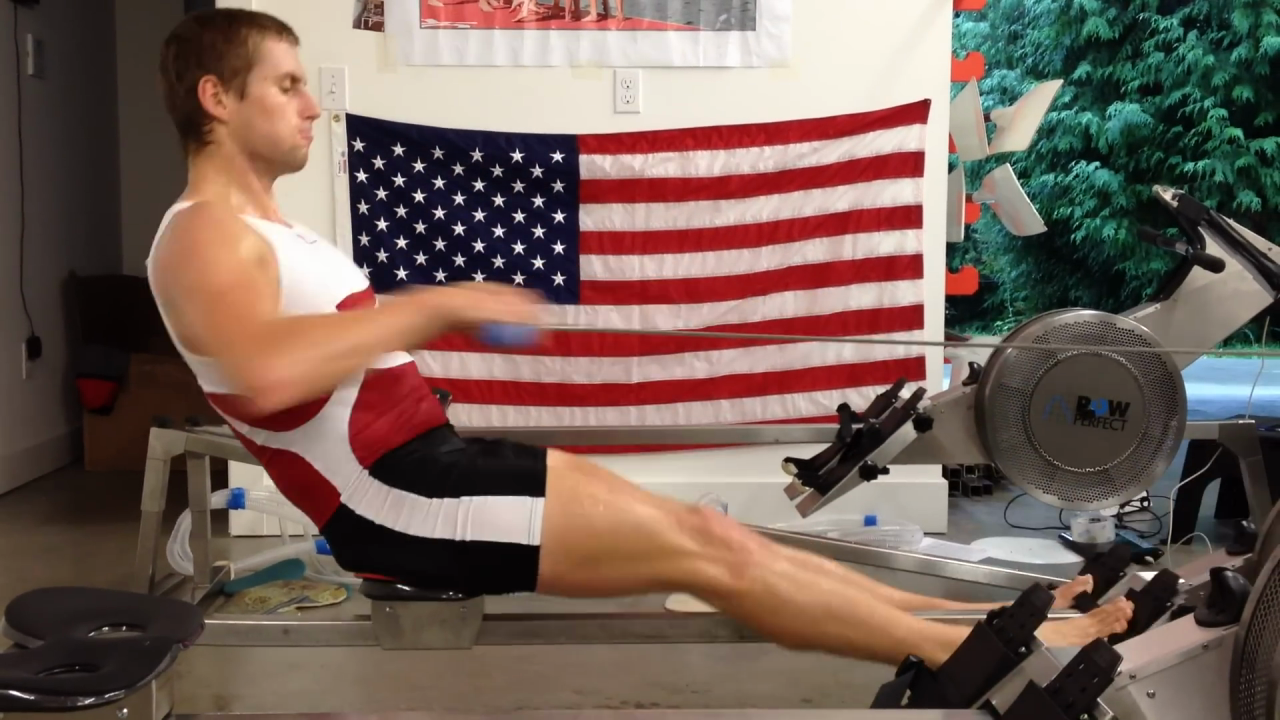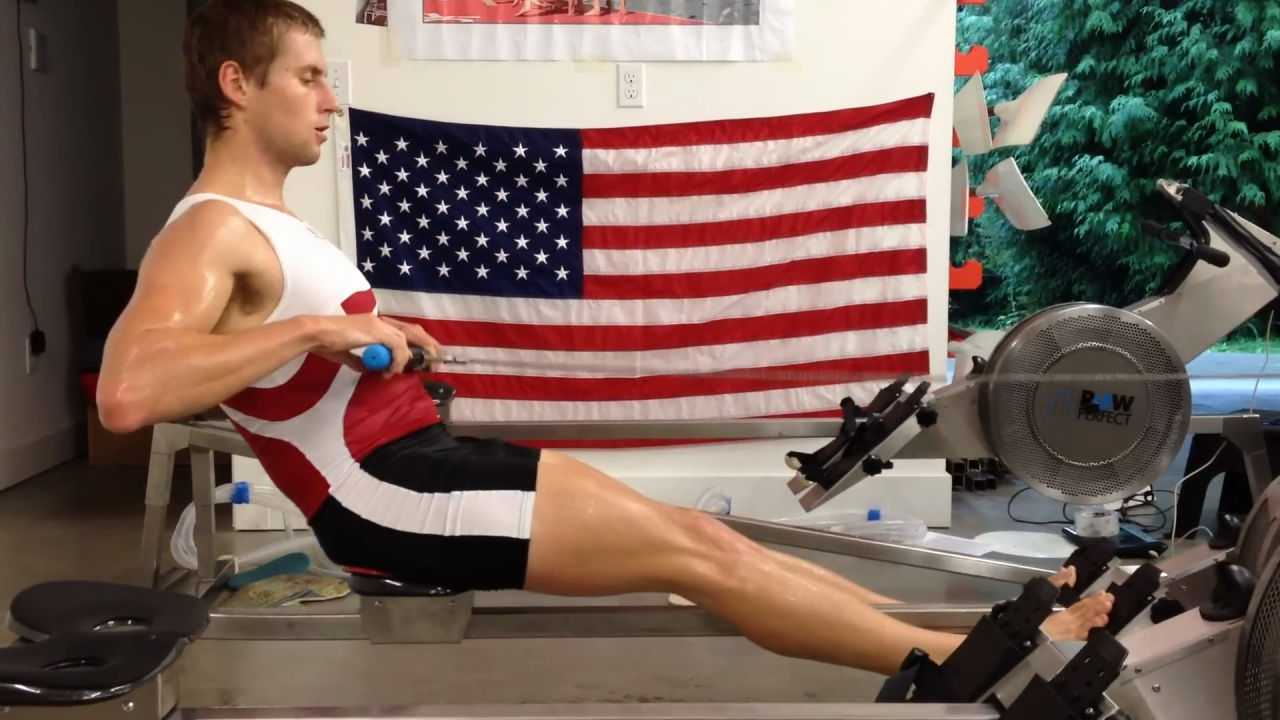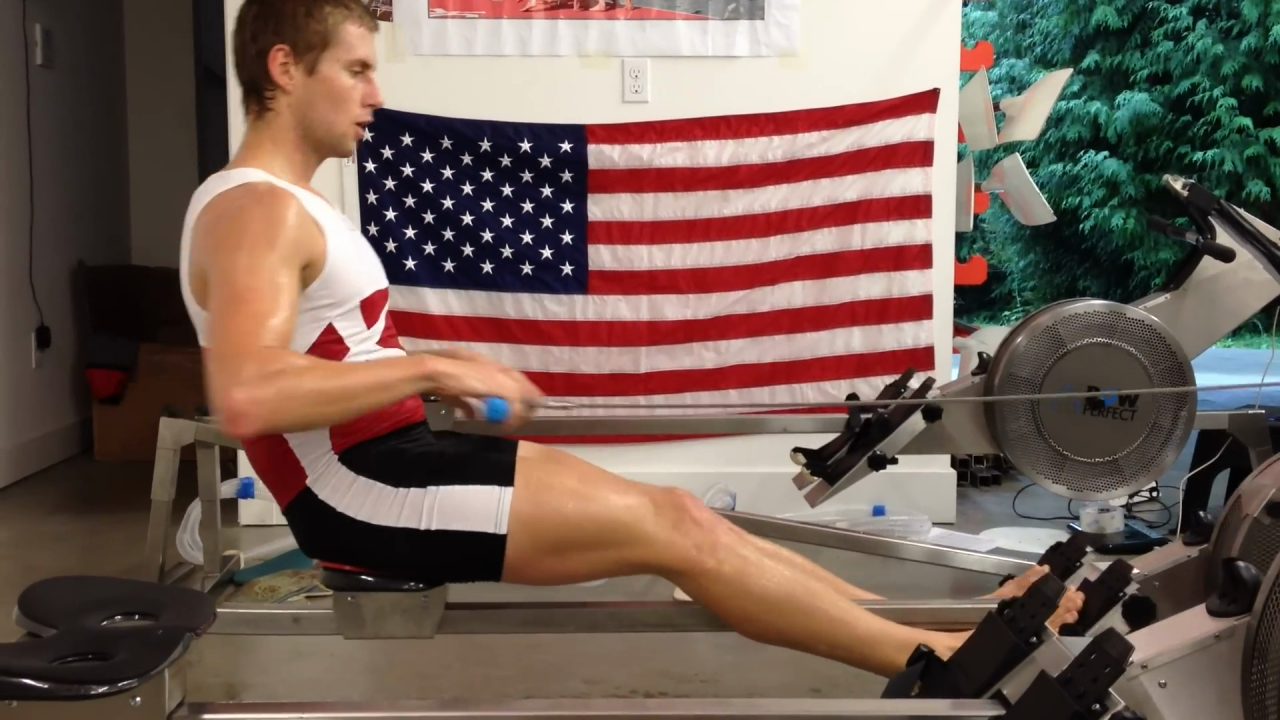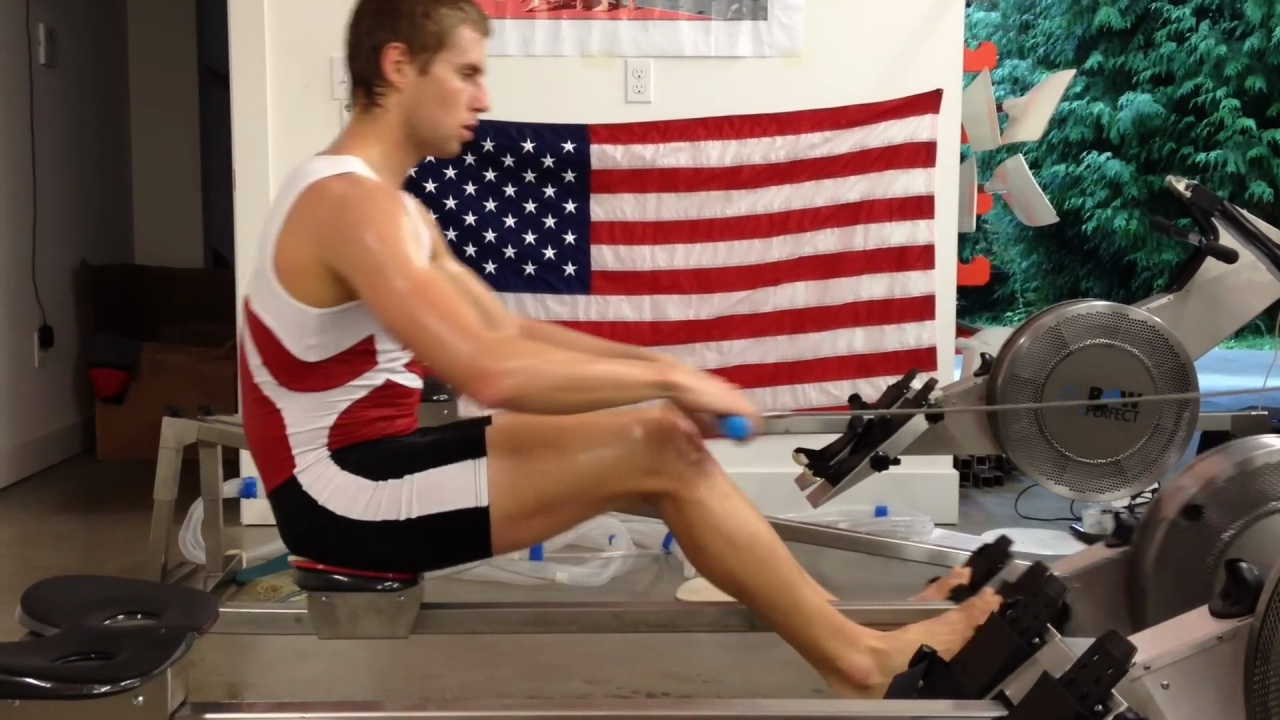
dt=0.5s
person 1, frame 1
left shoulder: (257, 227)
right shoulder: (204, 240)
right elbow: (274, 378)
left wrist: (424, 310)
right wrist: (441, 306)
left hip: (433, 469)
right hip: (403, 507)
left knee: (710, 533)
right knee: (709, 553)
left ankle: (976, 622)
person 1, frame 2
left shoulder: (259, 225)
right shoulder: (210, 234)
right elbow: (125, 393)
left wrist: (372, 336)
right wrist: (312, 329)
left hip: (419, 463)
right hip: (392, 499)
left knee: (695, 536)
right knee: (694, 550)
left ankle: (967, 636)
person 1, frame 3
left shoulder: (278, 201)
right shoulder: (256, 212)
right elbow: (253, 396)
left wrist: (443, 375)
right wrist: (437, 368)
left hip: (382, 464)
right hip: (360, 492)
left knee: (676, 513)
right knee: (675, 533)
left ankle: (934, 628)
right ankle: (950, 658)
person 1, frame 4
left shoulder: (371, 198)
right shoulder: (356, 205)
left elbow: (506, 331)
right elbow: (492, 375)
left wrist: (652, 373)
right wrist: (667, 376)
left hip: (368, 469)
right hip: (350, 496)
left knee: (661, 434)
right knee: (661, 447)
left ankle: (862, 637)
right ankle: (868, 660)
